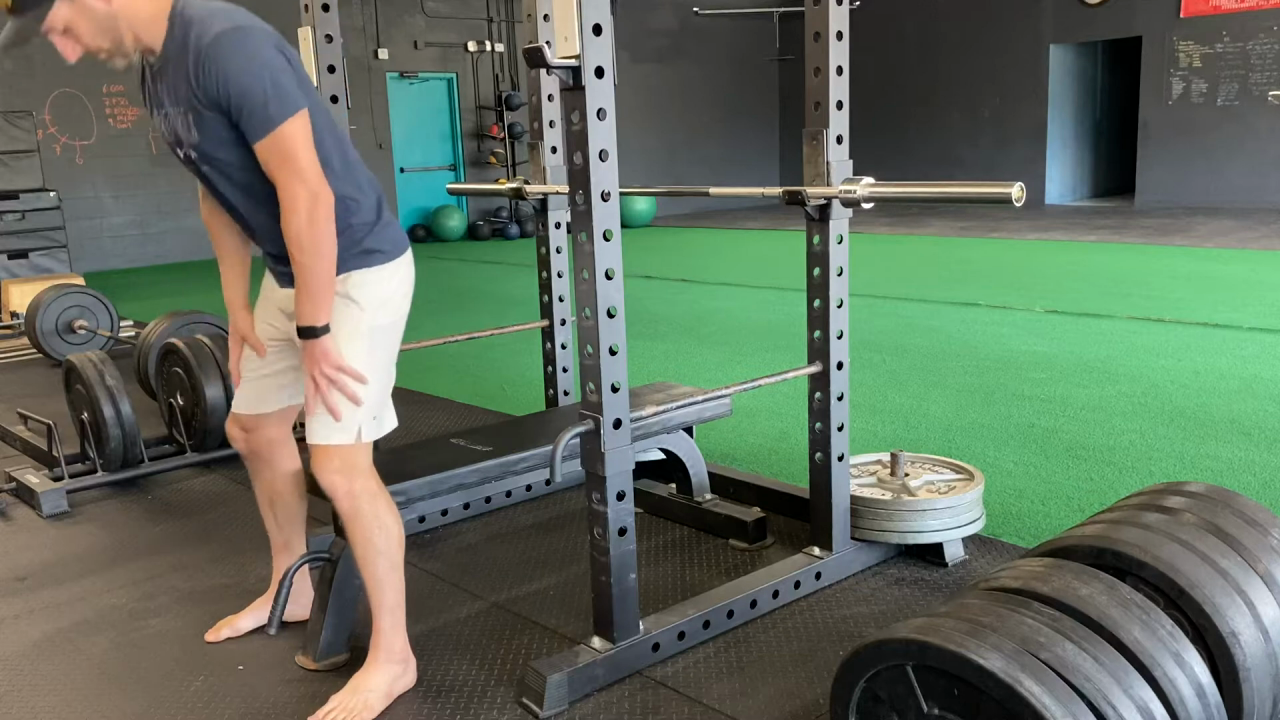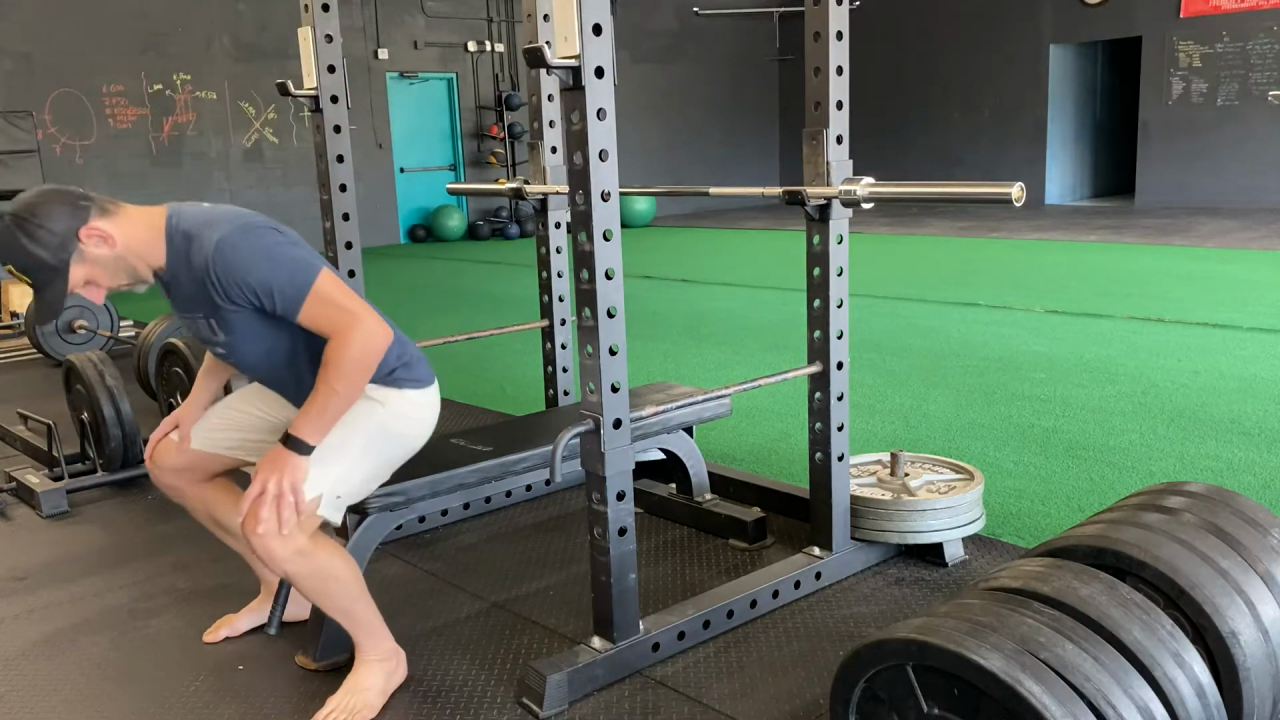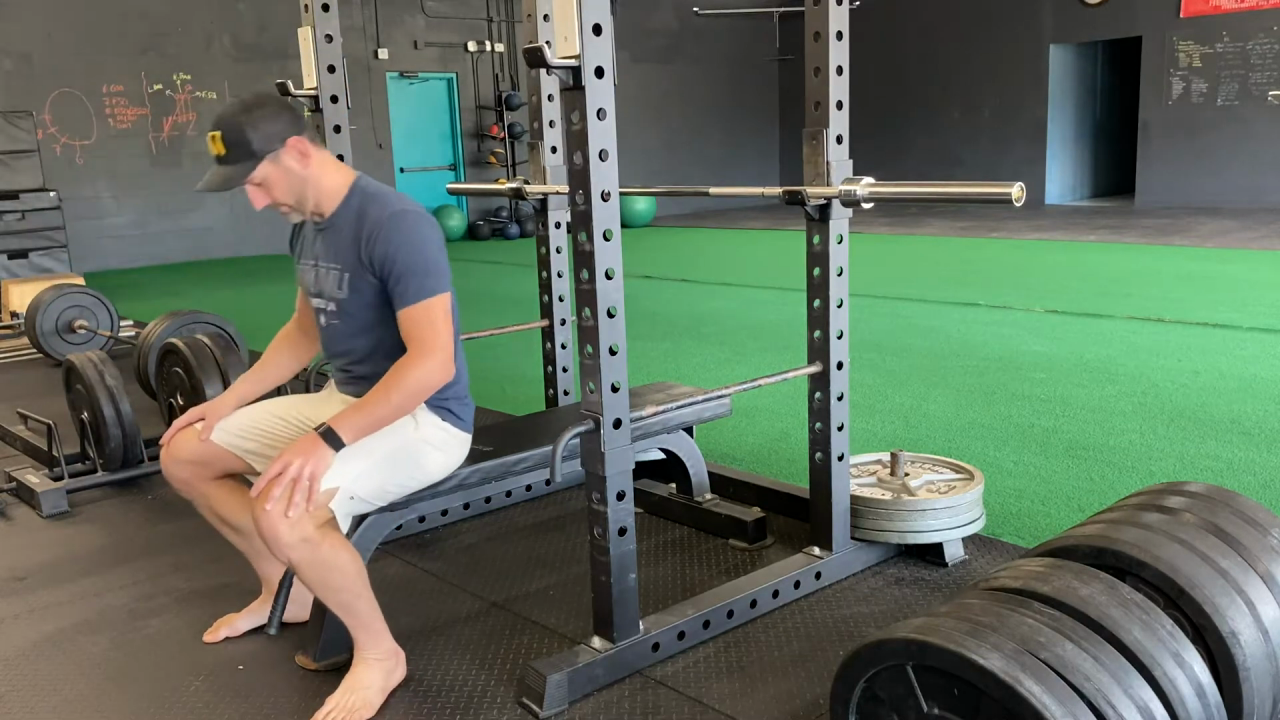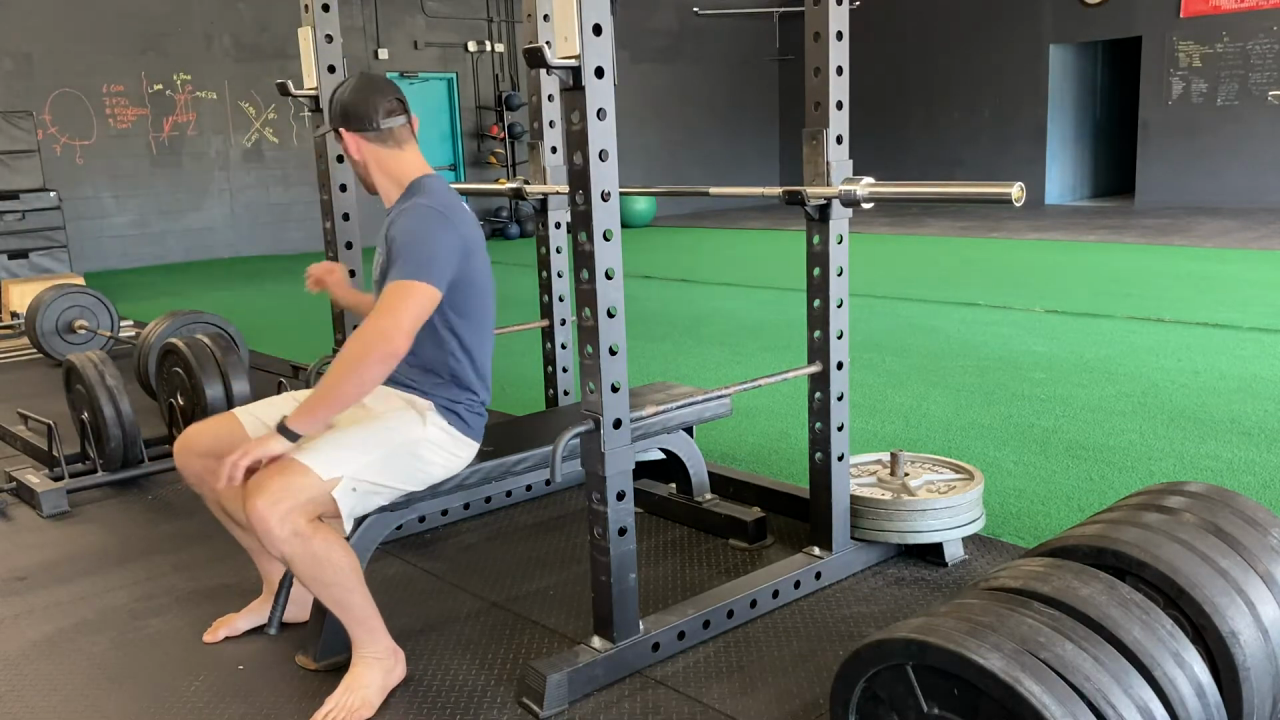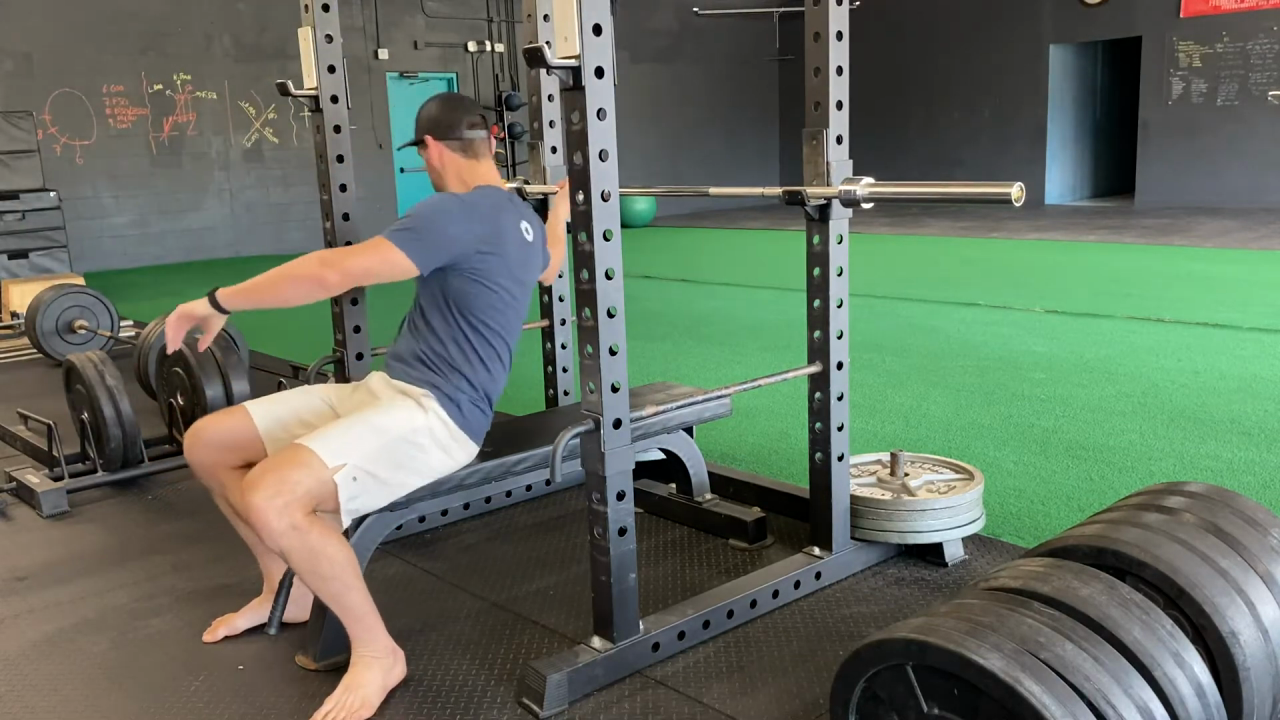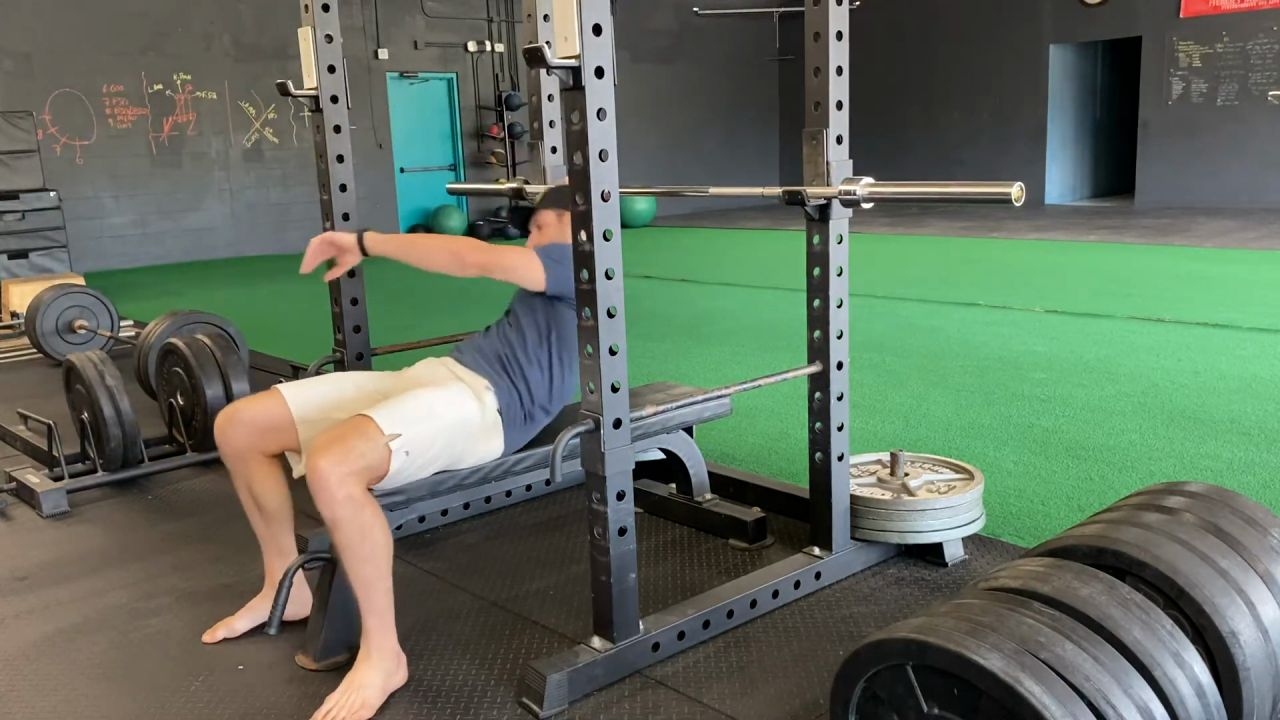
dt=0.7s
person 1, frame 1
right shoulder: (152, 62)
left elbow: (309, 192)
left wrist: (315, 330)
right wrist: (237, 306)
left hip: (357, 268)
right hip: (289, 272)
left knee: (339, 463)
right knee: (254, 431)
left ankle: (391, 657)
right ankle: (290, 589)
person 1, frame 2
left shoulder: (225, 245)
right shoulder: (166, 251)
left elbow: (366, 331)
left wrist: (295, 447)
right wrist: (199, 401)
left hip: (386, 393)
left knee: (268, 525)
right knee: (169, 460)
left ankle: (380, 655)
right ankle: (281, 592)
person 1, frame 3
left shoulder: (396, 224)
right shoulder: (308, 225)
left elbow: (433, 362)
right elbow: (306, 328)
left wrist: (329, 439)
right wrist: (230, 400)
left hip: (424, 419)
right hip: (346, 399)
left knee: (280, 509)
right knee: (183, 455)
left ankle: (379, 653)
right ankle: (283, 587)
person 1, frame 4
left shoulder: (426, 217)
right shoulder: (423, 207)
left elbow: (386, 343)
left wrist: (288, 430)
right wrist: (348, 294)
left hip: (432, 419)
right hip: (378, 396)
left knee: (272, 504)
right knee: (195, 450)
left ankle: (377, 652)
right ankle: (285, 588)
person 1, frame 5
left shoulder: (457, 213)
right shoulder: (523, 221)
left elbow: (336, 271)
right elbow: (549, 267)
left wrist: (218, 301)
right wrist: (563, 204)
left hip: (434, 416)
right hip: (386, 388)
left knee: (269, 498)
right knee: (207, 443)
left ankle: (377, 652)
right ankle: (286, 588)
person 1, frame 6
right shoulder: (568, 292)
left elbow: (472, 258)
left wrist: (363, 243)
right wrist: (549, 207)
left hip: (479, 407)
left knee: (331, 466)
right knee: (237, 425)
left ankle: (383, 656)
right ankle: (289, 586)
